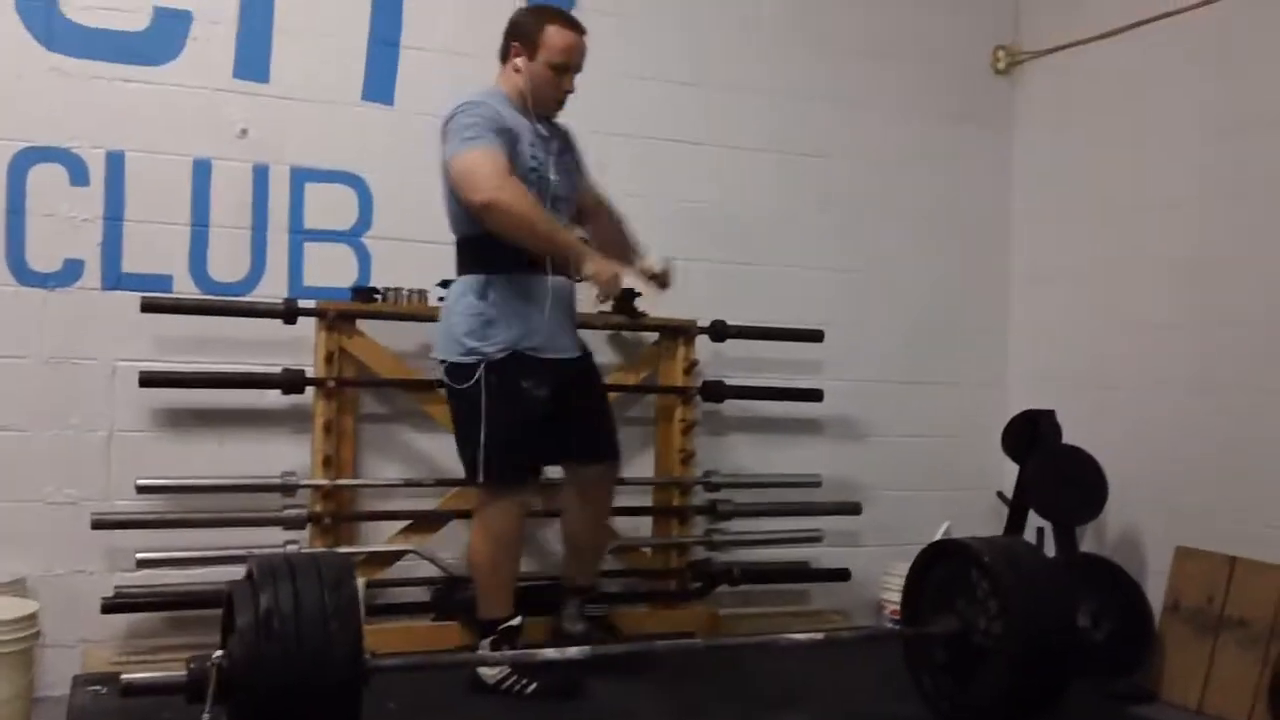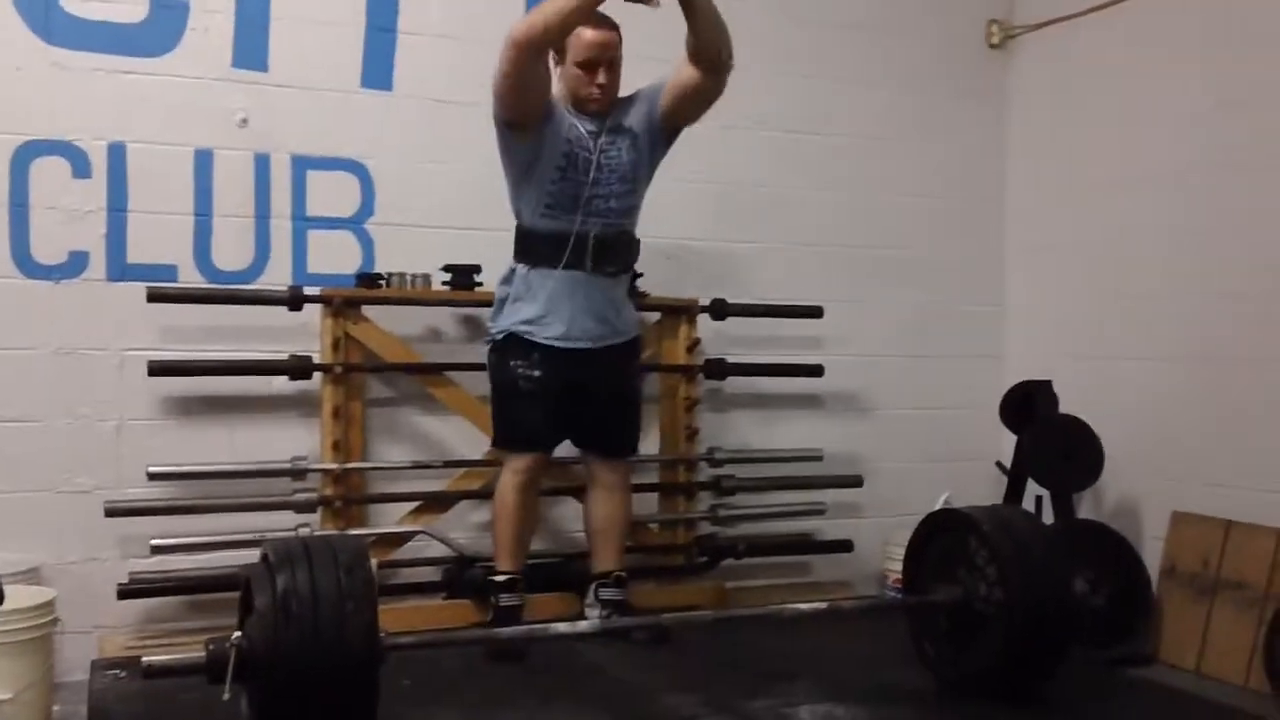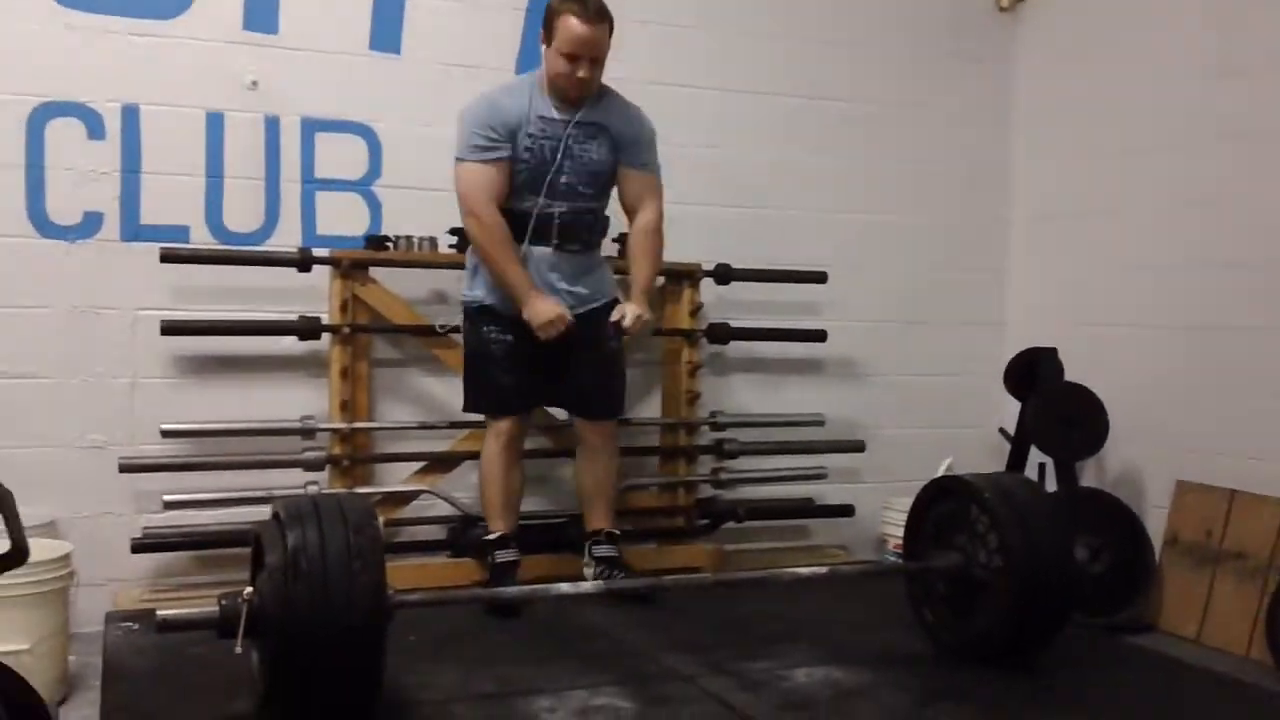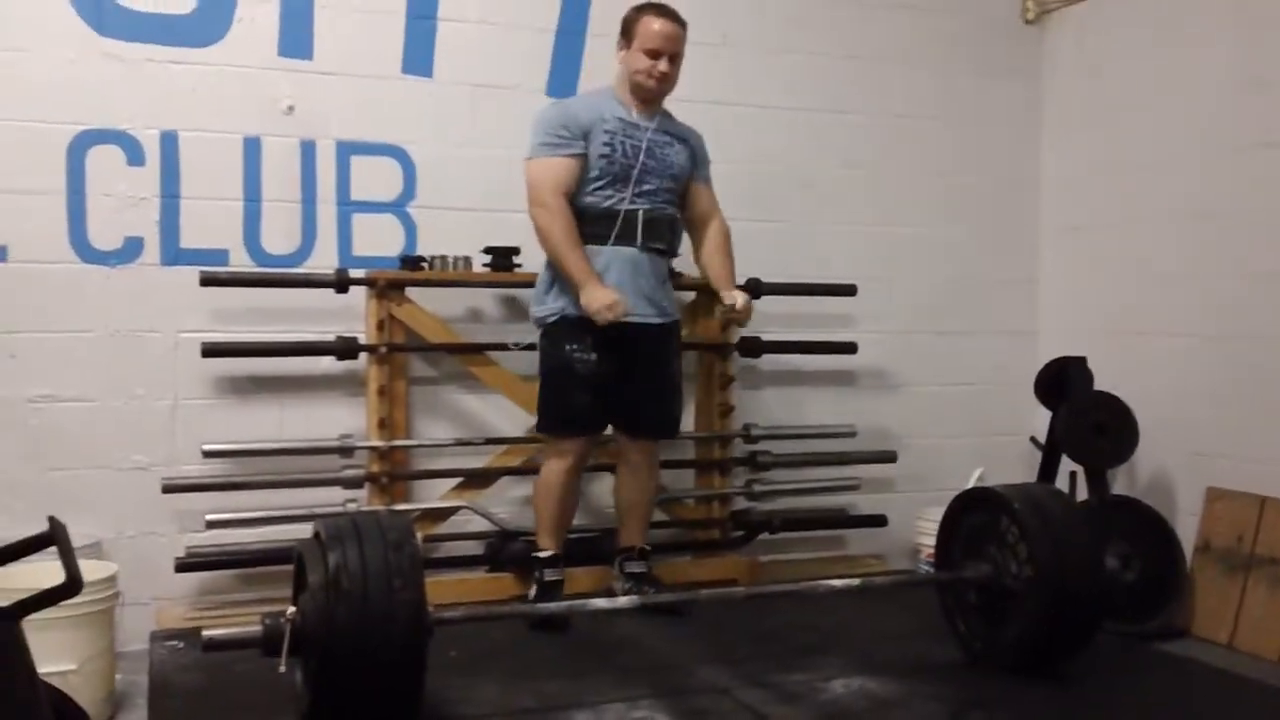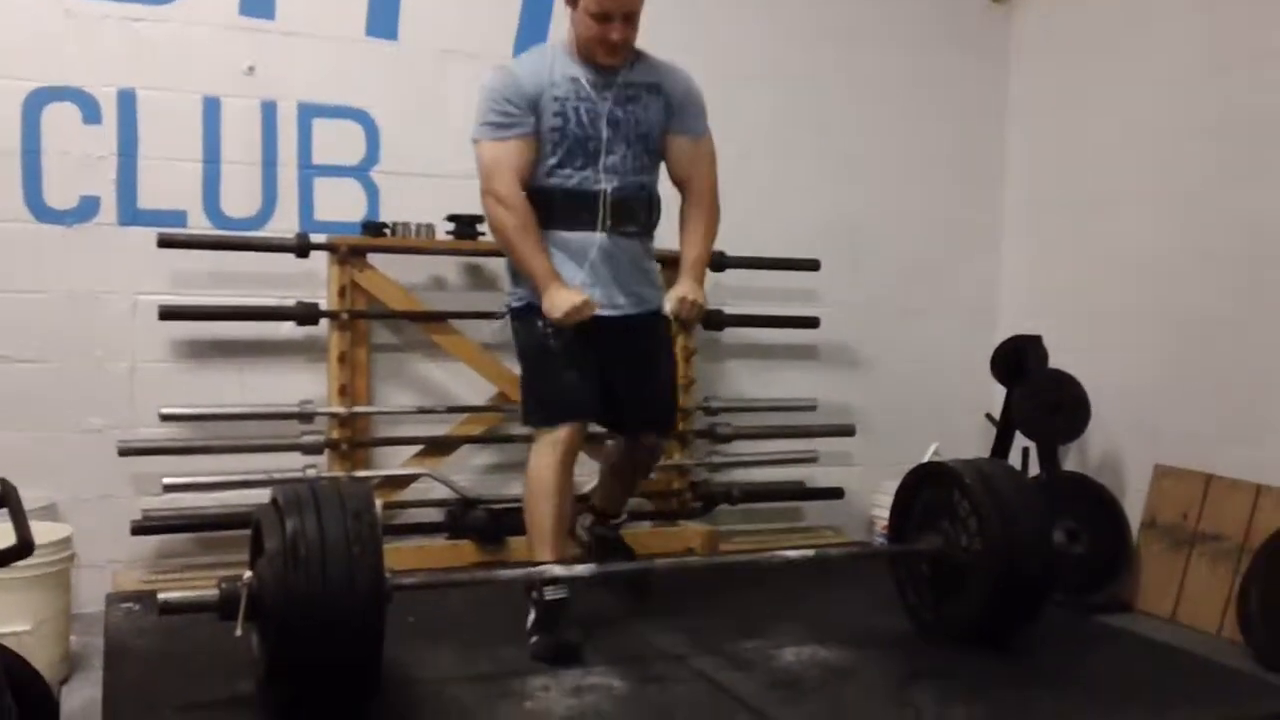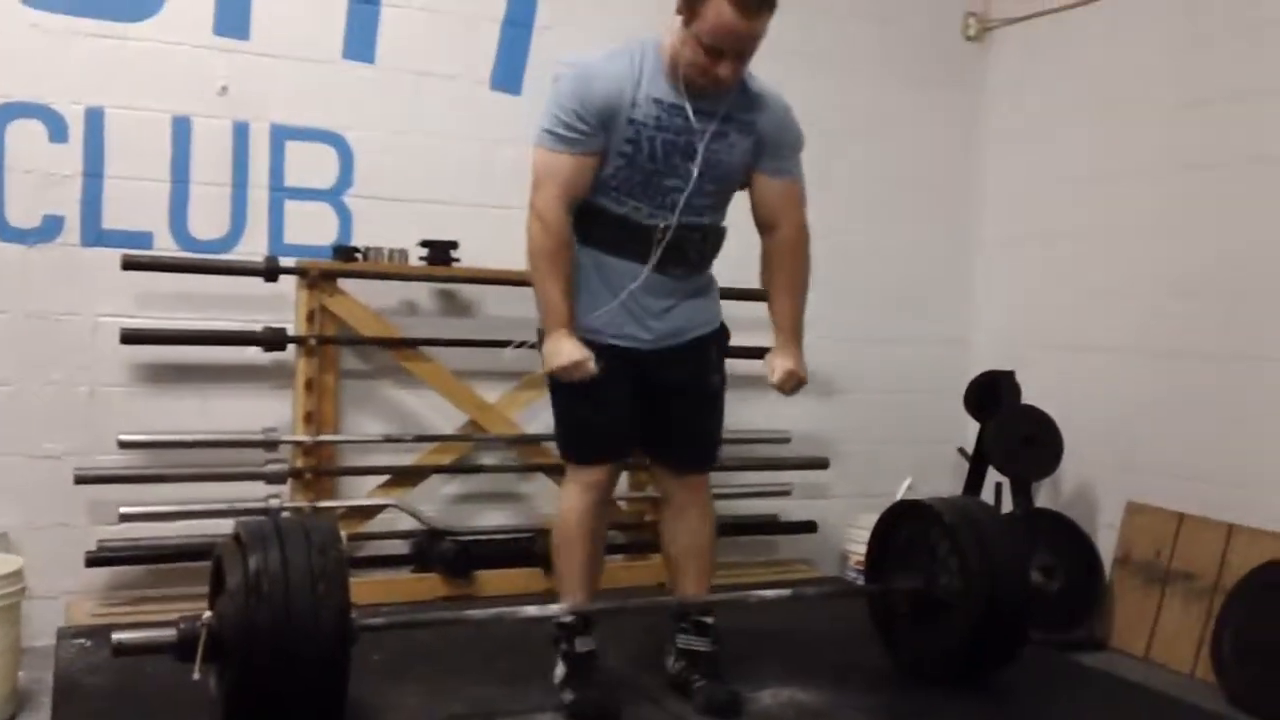
dt=0.7s
person 1, frame 1
left shoulder: (555, 137)
right shoulder: (478, 118)
left elbow: (594, 207)
right elbow: (490, 195)
left wrist: (632, 256)
right wrist: (585, 258)
left hip: (554, 337)
right hip: (494, 342)
left knee: (595, 470)
right knee: (504, 489)
left ankle: (580, 609)
right ankle: (497, 650)
person 1, frame 2
left shoulder: (644, 117)
right shoulder: (532, 114)
left elbow: (711, 71)
left hip: (611, 331)
right hip: (533, 327)
left knee: (612, 467)
right knee: (524, 462)
left ankle: (607, 595)
right ankle: (505, 599)
person 1, frame 3
left shoulder: (628, 122)
right shoulder: (495, 111)
left elbow: (645, 214)
right elbow: (479, 212)
left wrist: (638, 297)
right wrist: (528, 300)
left hip: (589, 298)
right hip: (502, 298)
left knee: (599, 424)
right knee: (506, 423)
left ankle: (602, 552)
right ankle: (502, 559)
person 1, frame 4
left shoulder: (685, 140)
right shoulder: (572, 115)
left elbow: (707, 222)
right elbow: (547, 204)
left wrist: (727, 289)
right wrist: (590, 288)
left hip: (654, 313)
right hip: (579, 311)
left knee: (643, 443)
right knee: (570, 444)
left ankle: (633, 568)
right ankle: (546, 572)
person 1, frame 5
left shoulder: (671, 87)
right shoulder: (521, 81)
left elbow: (699, 186)
right elbow: (501, 193)
left wrist: (690, 277)
right wrist: (552, 287)
left hip: (637, 295)
right hip: (551, 296)
left knee: (649, 432)
right knee: (561, 433)
left ankle: (599, 522)
right ankle: (548, 597)
person 1, frame 6
left shoulder: (769, 118)
right shoulder: (597, 85)
left elbow: (785, 231)
right elbow: (550, 209)
left wrist: (787, 344)
right wrist: (556, 330)
left hip: (688, 327)
right hip: (597, 324)
left knee: (688, 481)
right knee: (592, 475)
left ankle: (692, 643)
right ankle: (575, 647)
